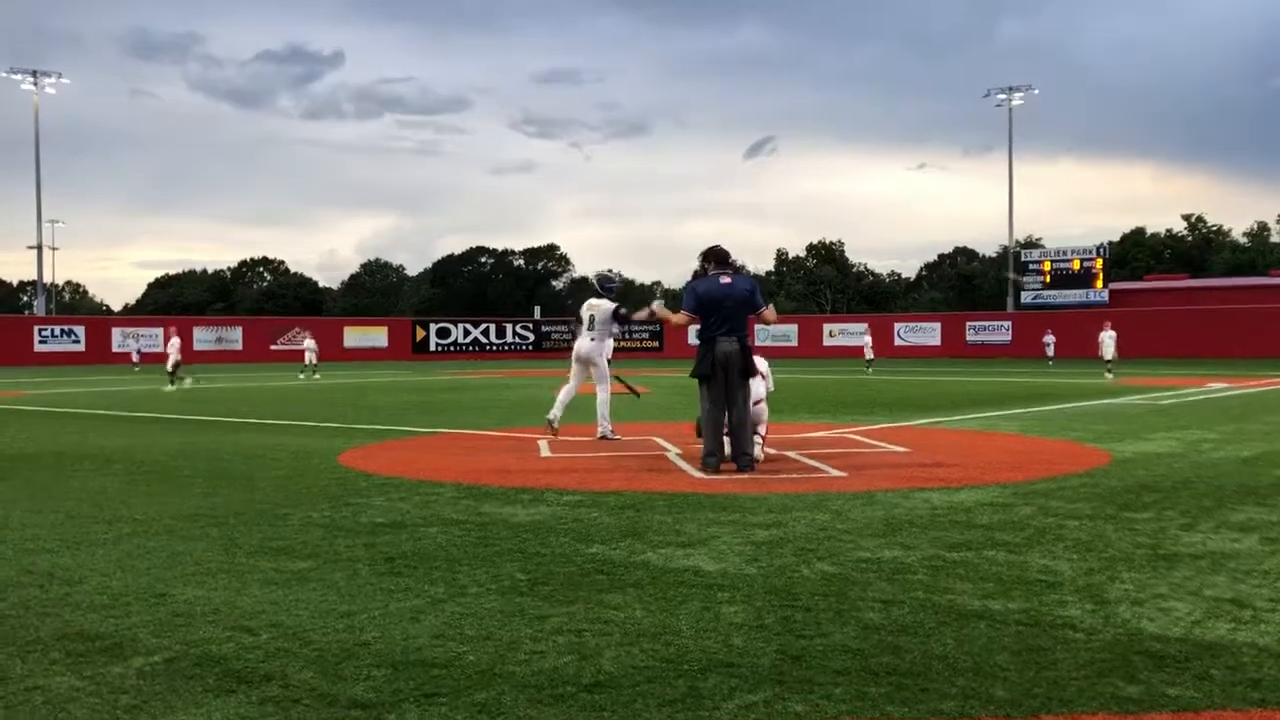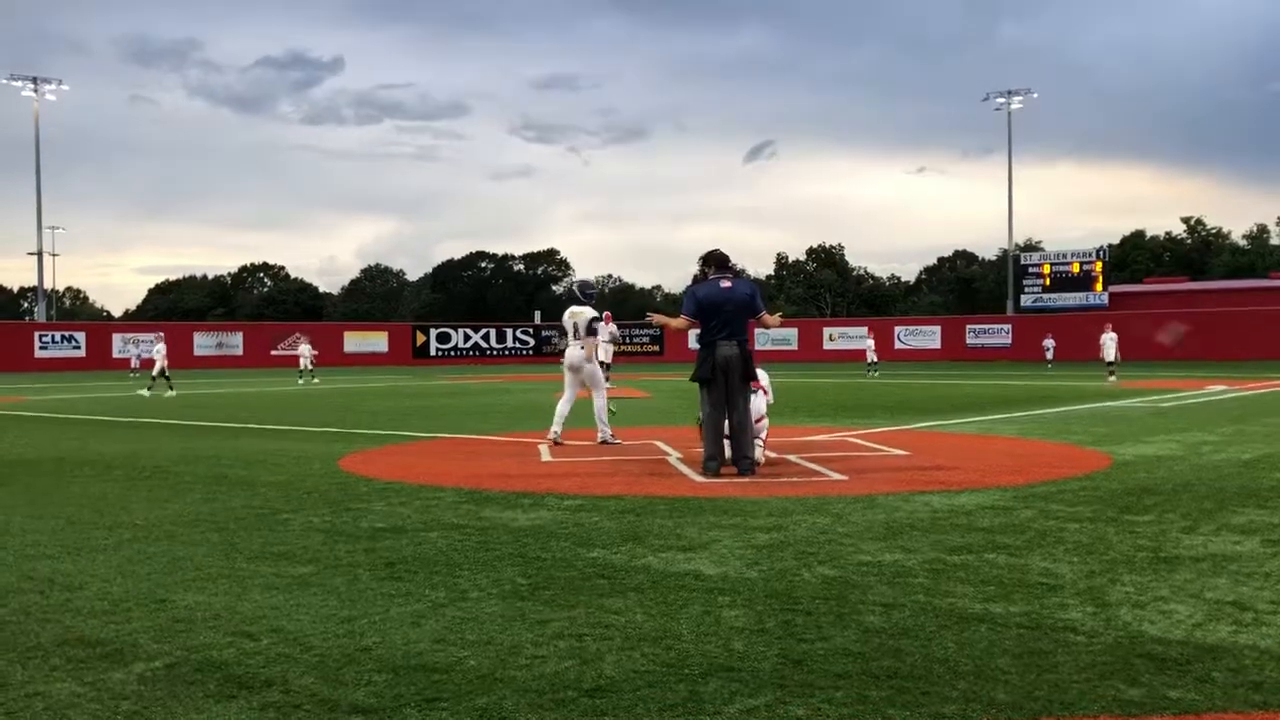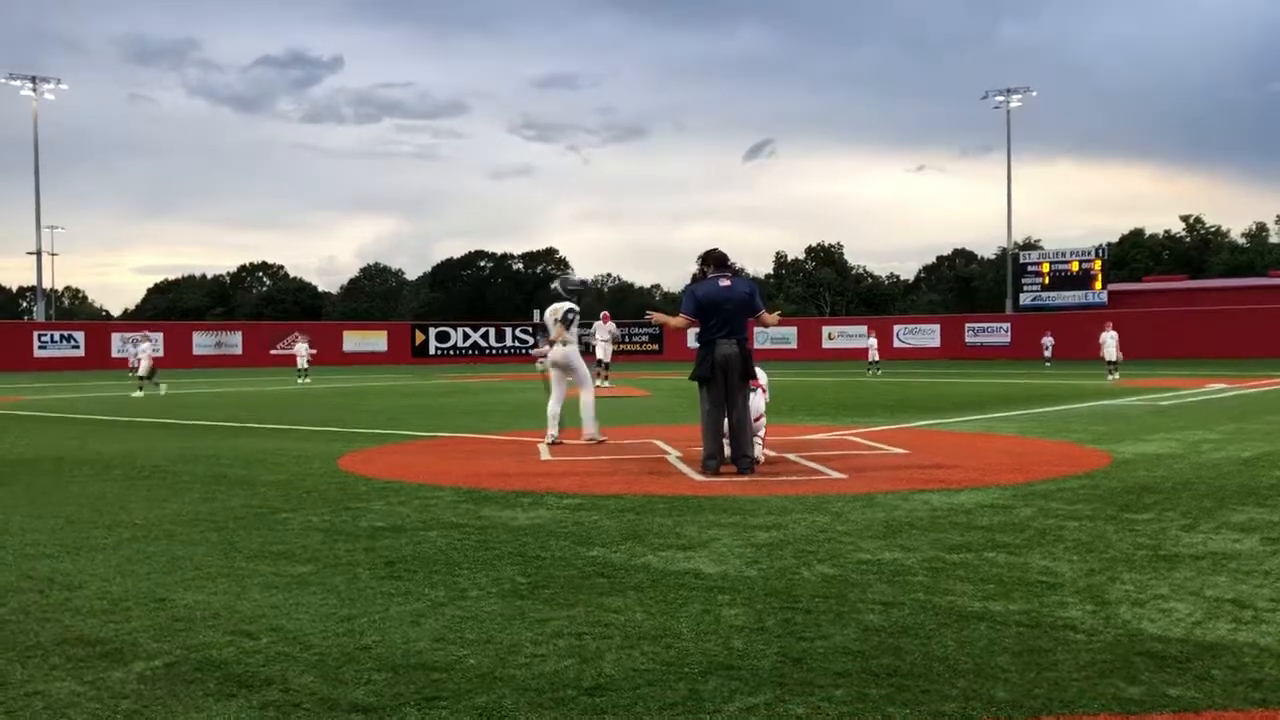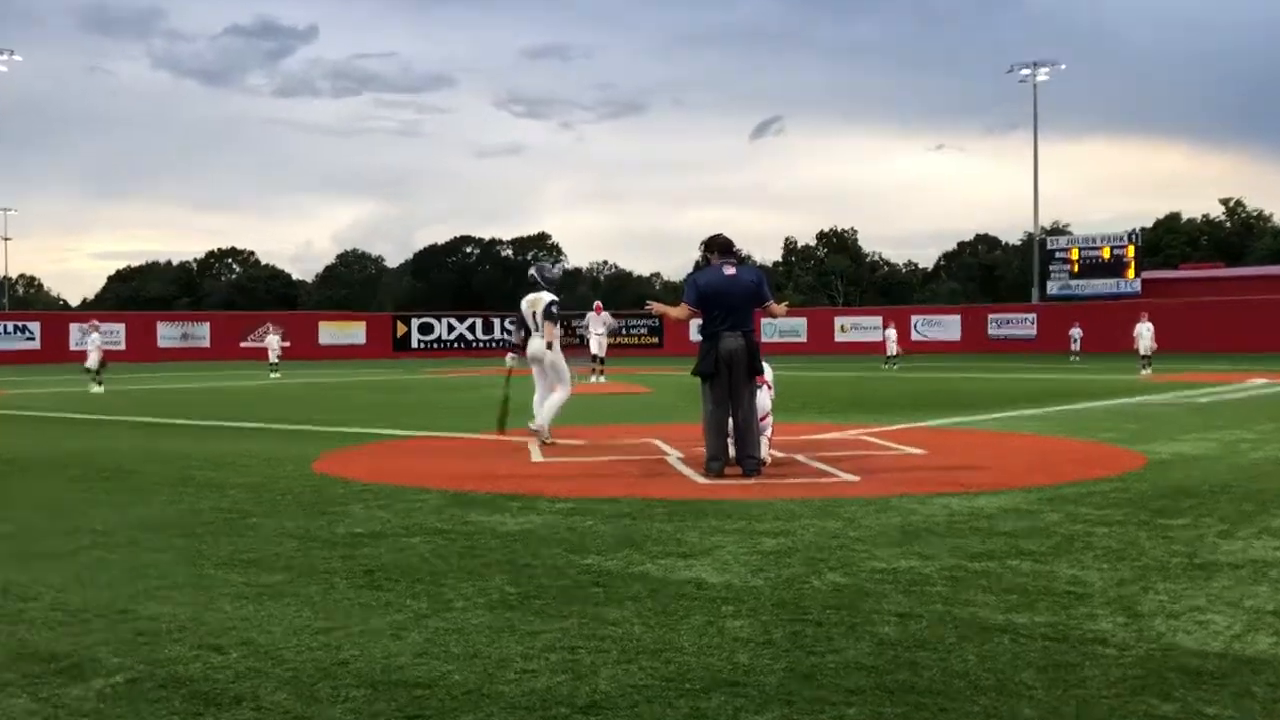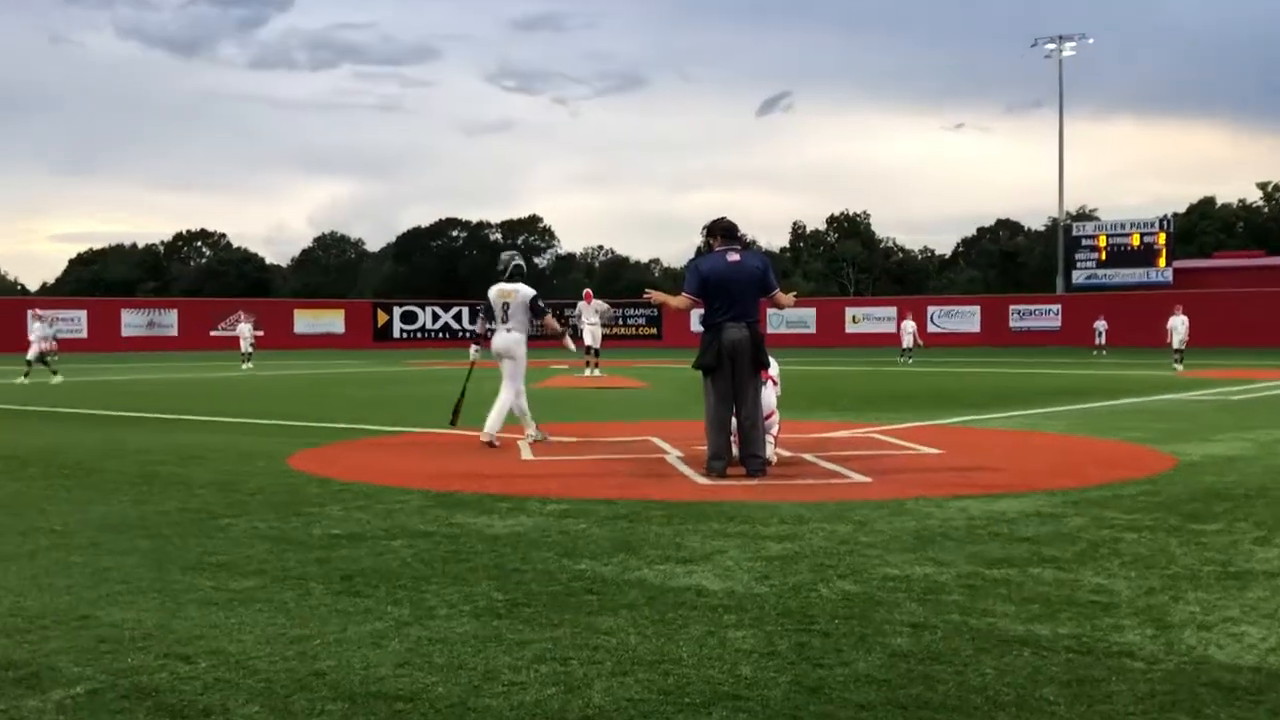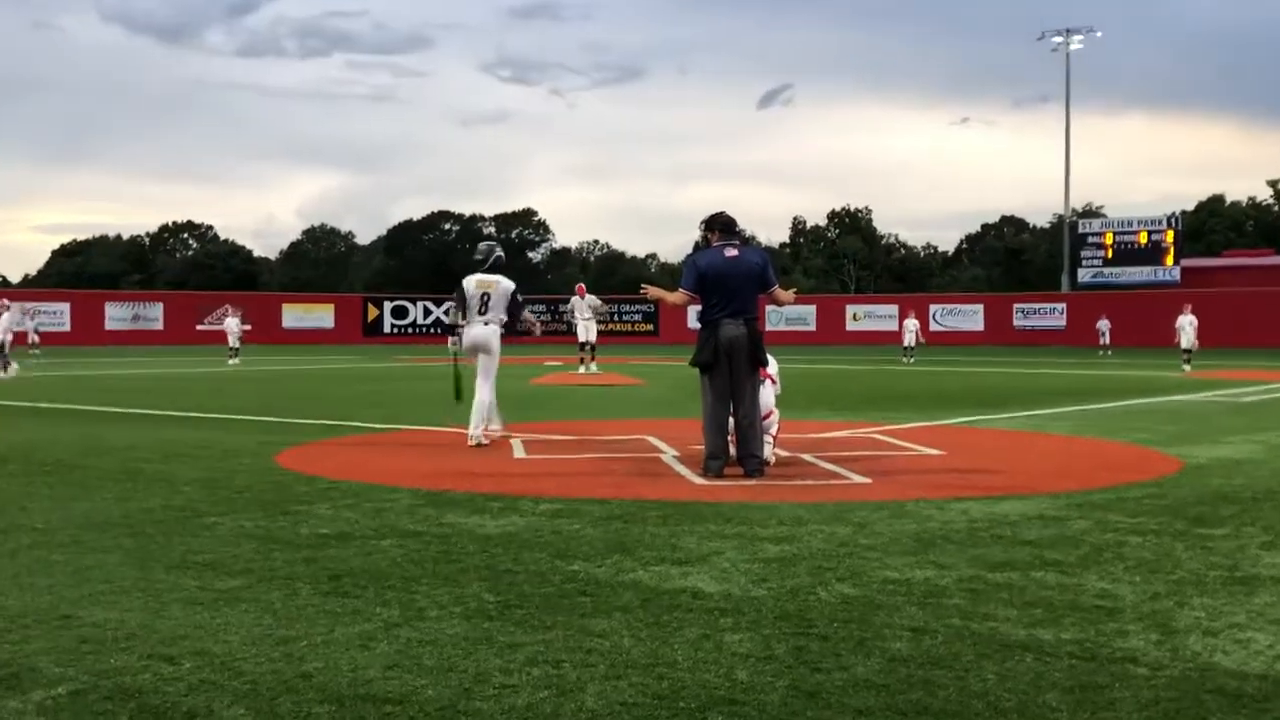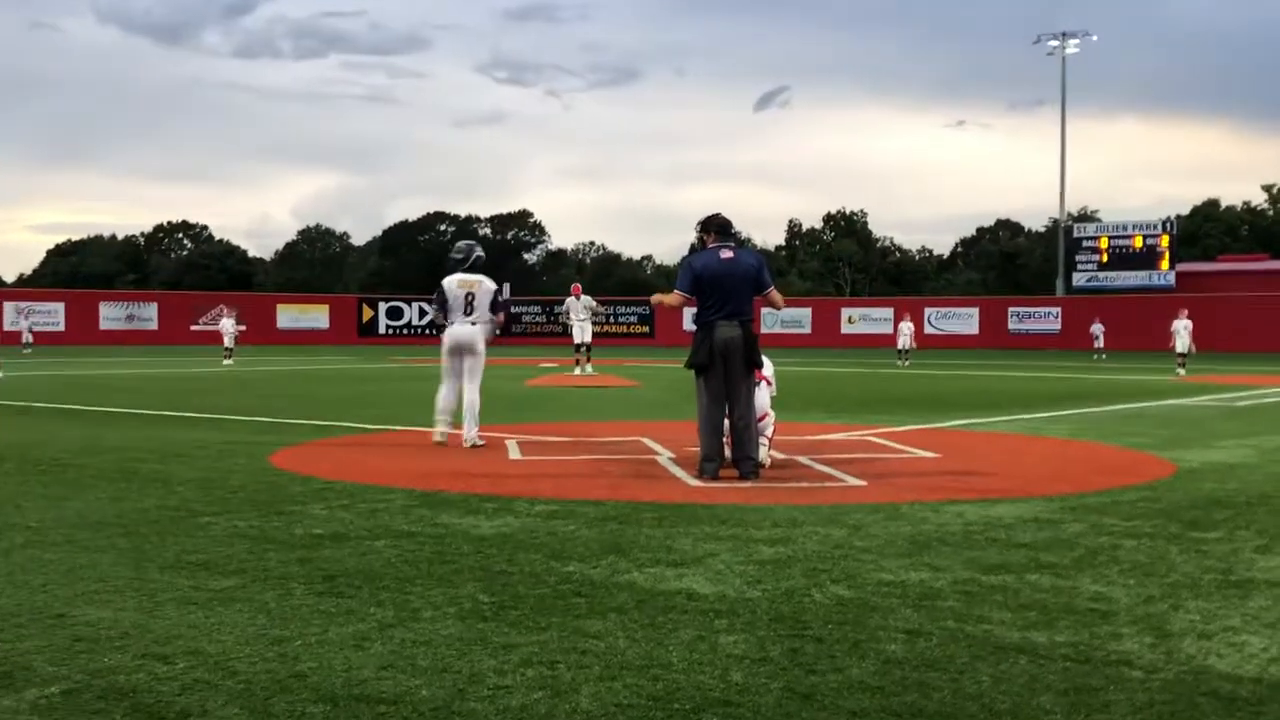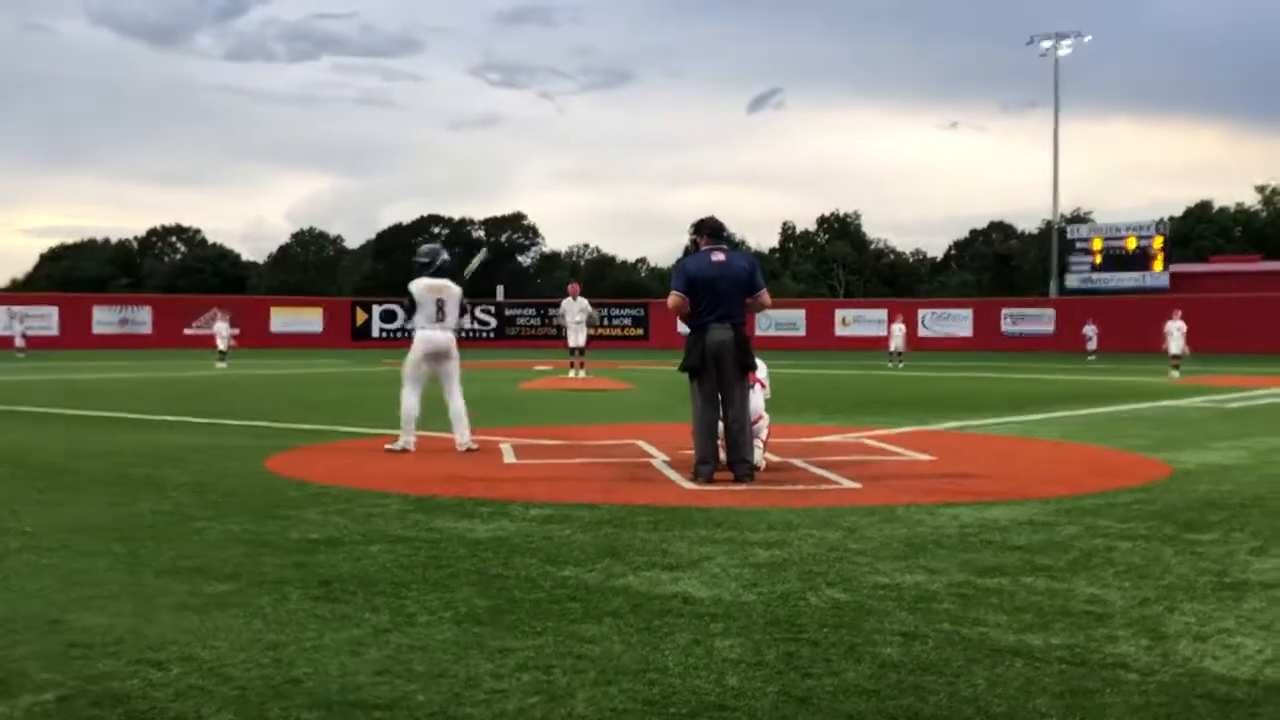
dt=0.2s
person 1, frame 1
left shoulder: (697, 286)
right shoulder: (748, 283)
left elbow: (683, 320)
right elbow: (766, 318)
left wrist: (665, 314)
right wrist: (772, 314)
left hip: (711, 350)
right hip: (739, 349)
left knee: (712, 406)
right knee: (739, 406)
left ankle: (711, 459)
right ankle: (744, 459)
person 1, frame 2
left shoulder: (697, 290)
right shoulder: (748, 287)
left elbow: (683, 324)
right elbow: (766, 322)
left wrist: (663, 320)
right wrist: (775, 321)
left hip: (712, 355)
right hip: (738, 353)
left knee: (712, 410)
right knee: (740, 410)
left ankle: (712, 463)
right ankle: (745, 463)
person 1, frame 3
left shoulder: (697, 289)
right shoulder: (747, 286)
left elbow: (682, 323)
right elbow: (765, 321)
left wrist: (663, 319)
right wrist: (773, 319)
left hip: (711, 354)
right hip: (738, 352)
left knee: (712, 409)
right knee: (740, 408)
left ankle: (711, 462)
right ankle: (744, 462)
person 1, frame 4
left shoulder: (700, 278)
right shoulder: (754, 274)
left elbow: (684, 314)
right elbow: (773, 311)
left wrist: (663, 309)
right wrist: (782, 310)
left hip: (715, 347)
right hip: (744, 345)
left knee: (715, 407)
right knee: (746, 406)
left ankle: (715, 463)
right ankle: (750, 463)
person 1, frame 5
left shoulder: (701, 264)
right shoulder: (759, 261)
left elbow: (685, 303)
right elbow: (779, 301)
left wrist: (662, 298)
right wrist: (789, 300)
left hip: (717, 339)
right hip: (748, 337)
left knee: (718, 403)
right knee: (750, 402)
left ankle: (718, 462)
right ankle: (755, 462)
person 1, frame 6
left shoulder: (699, 259)
right shoulder: (758, 256)
left elbow: (682, 299)
right elbow: (778, 298)
left wrist: (659, 294)
right wrist: (789, 297)
left hip: (715, 336)
right hip: (746, 334)
left knee: (715, 402)
right knee: (747, 401)
left ankle: (715, 463)
right ankle: (753, 463)
person 1, frame 7
left shoulder: (695, 261)
right shoulder: (754, 258)
left elbow: (678, 301)
right elbow: (774, 300)
left wrist: (659, 298)
right wrist: (782, 303)
left hip: (710, 337)
right hip: (741, 336)
left knee: (710, 404)
right knee: (743, 403)
left ankle: (710, 465)
right ankle: (748, 465)
person 1, frame 8
left shoulder: (688, 264)
right shoulder: (746, 261)
left elbow: (675, 303)
right elbow: (764, 302)
left wrist: (686, 316)
left hip: (703, 339)
right hip: (734, 339)
left knee: (705, 406)
right knee: (737, 405)
left ankle: (705, 468)
right ankle: (743, 468)
person 2, frame 1
left shoulder: (587, 304)
right shoulder: (611, 307)
left elbow: (580, 327)
right elbow: (631, 317)
right wrist: (650, 311)
left hip: (580, 344)
right hip: (595, 347)
left knee: (573, 384)
right knee: (603, 388)
left ankle: (554, 415)
right ankle: (604, 429)
person 2, frame 2
left shoulder: (567, 313)
right shoulder: (591, 314)
left elbow: (564, 338)
right elbow: (590, 338)
right wrist: (589, 362)
left hip: (570, 354)
right hip: (585, 355)
left knee: (568, 395)
right knee: (599, 394)
left ankle: (555, 432)
right ankle: (604, 434)
person 2, frame 3
left shoulder: (549, 310)
right shoulder: (572, 308)
left elbow: (546, 336)
right elbow: (561, 327)
left wrist: (545, 351)
right wrist: (549, 346)
left hip: (553, 353)
right hip: (569, 351)
left knee: (556, 395)
right knee: (587, 390)
left ankle: (551, 434)
right ankle: (590, 431)
person 2, frame 4
left shoulder: (525, 301)
right shoulder: (550, 299)
left elbow: (521, 329)
right elbow: (550, 325)
left wrist: (514, 351)
right wrist: (550, 349)
left hip: (532, 347)
right hip: (548, 346)
left knee: (541, 391)
right knee: (563, 388)
left ankle: (543, 432)
right ankle: (540, 424)
person 2, frame 5
left shoulder: (493, 291)
right shoulder: (528, 292)
left elbow: (484, 319)
right elbow: (545, 318)
left wrist: (476, 343)
right wrist: (563, 334)
left hip: (497, 340)
right hip: (516, 341)
left knee: (516, 388)
right knee: (509, 390)
left ankle: (531, 430)
right ankle: (489, 431)
person 2, frame 6
left shoulder: (468, 281)
right shoulder: (507, 285)
left elbow: (457, 309)
right elbow: (521, 312)
left wrist: (454, 334)
right wrist: (535, 324)
left hip: (469, 333)
right hip: (490, 334)
left knee: (485, 382)
right knee: (484, 384)
left ankle: (494, 424)
right ankle: (475, 434)
person 2, frame 7
left shoulder: (448, 282)
right shoulder: (489, 284)
left elbow: (438, 312)
right elbow: (499, 317)
right wrist: (490, 329)
left hip: (452, 333)
right hip: (475, 334)
left knee: (448, 383)
right knee: (471, 386)
left ankle: (442, 429)
right ankle: (470, 435)
person 2, frame 8
left shoulder: (416, 285)
right shoulder: (455, 289)
left elbow: (408, 316)
right elbow: (458, 318)
left hip: (423, 339)
right hip: (447, 339)
left knee: (411, 390)
right knee: (453, 392)
left ankle: (407, 439)
right ankle: (463, 439)
